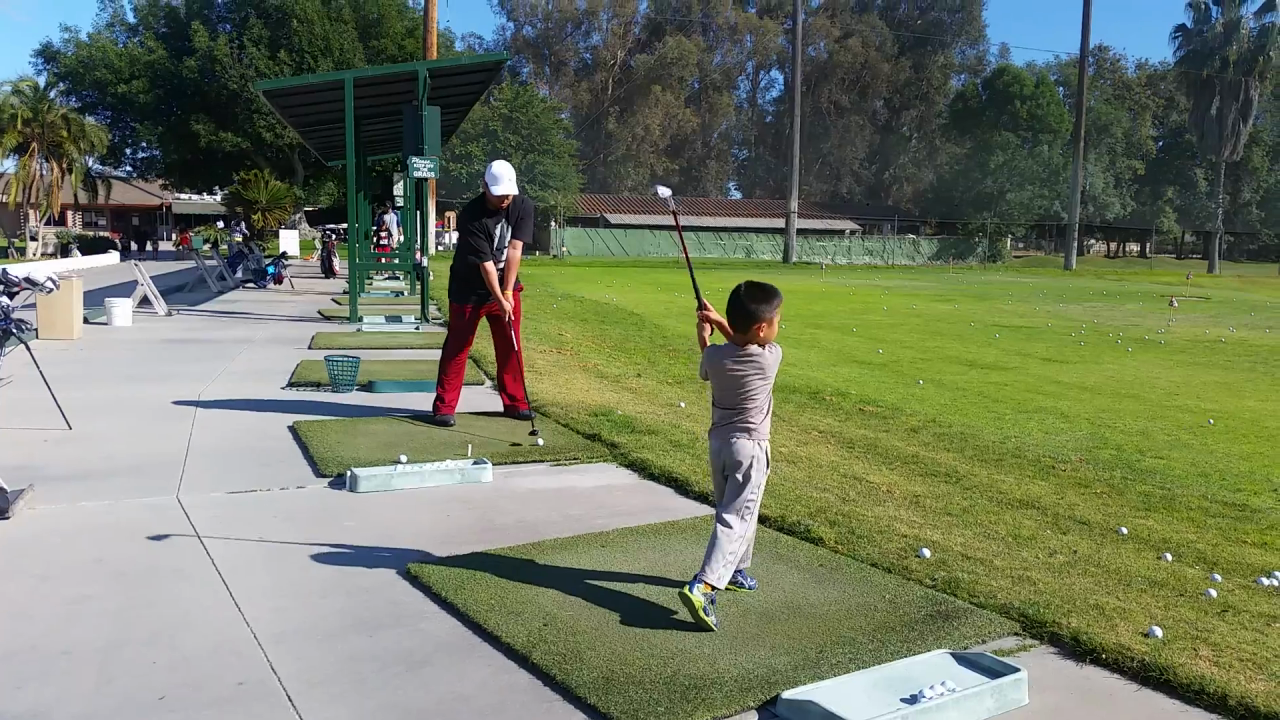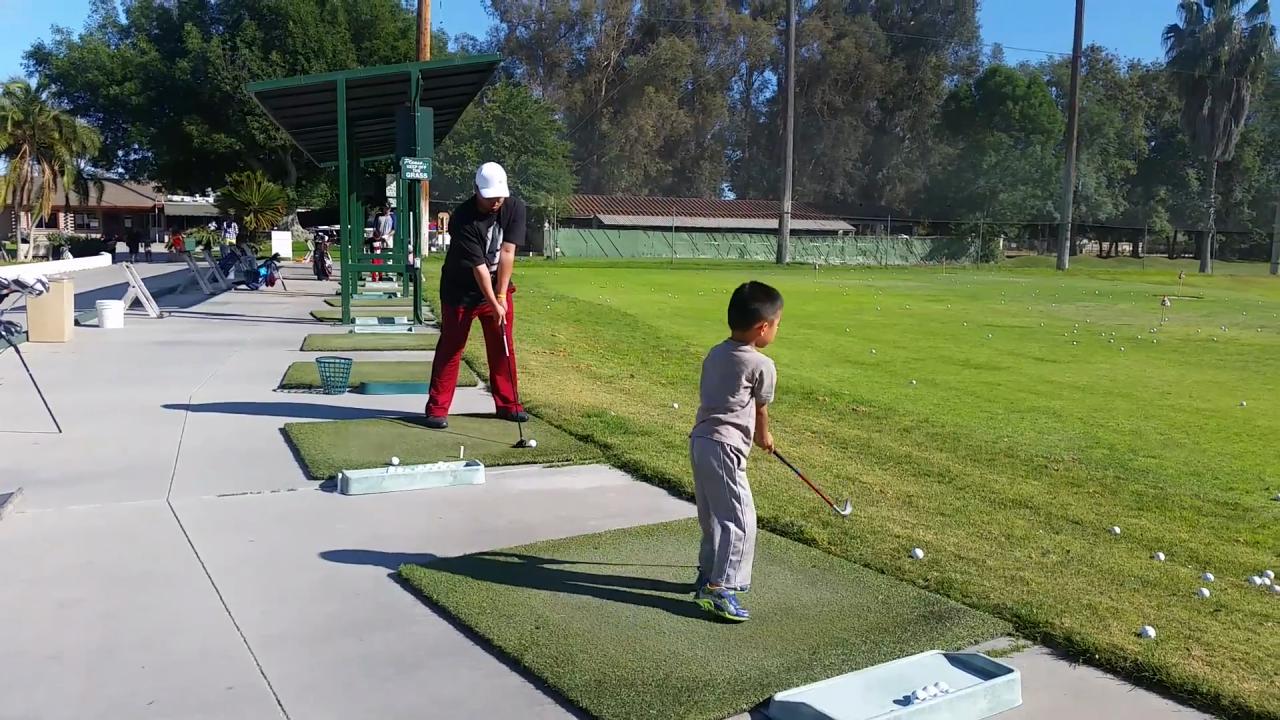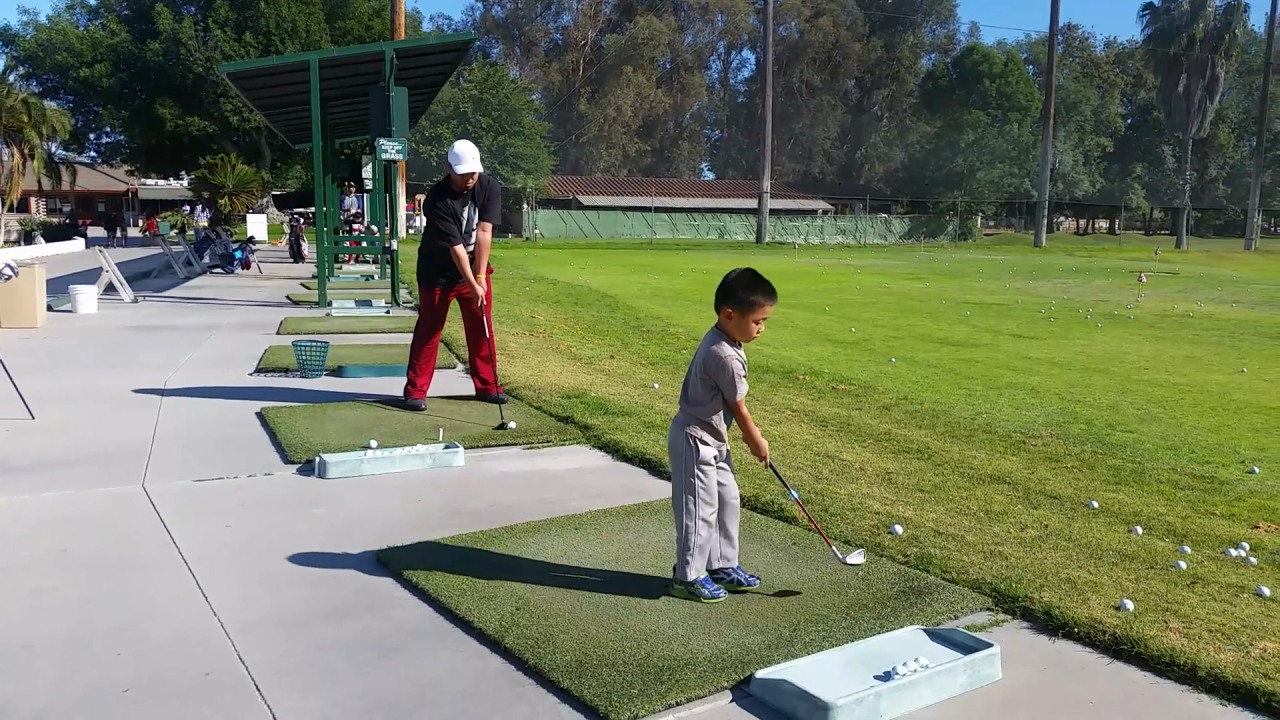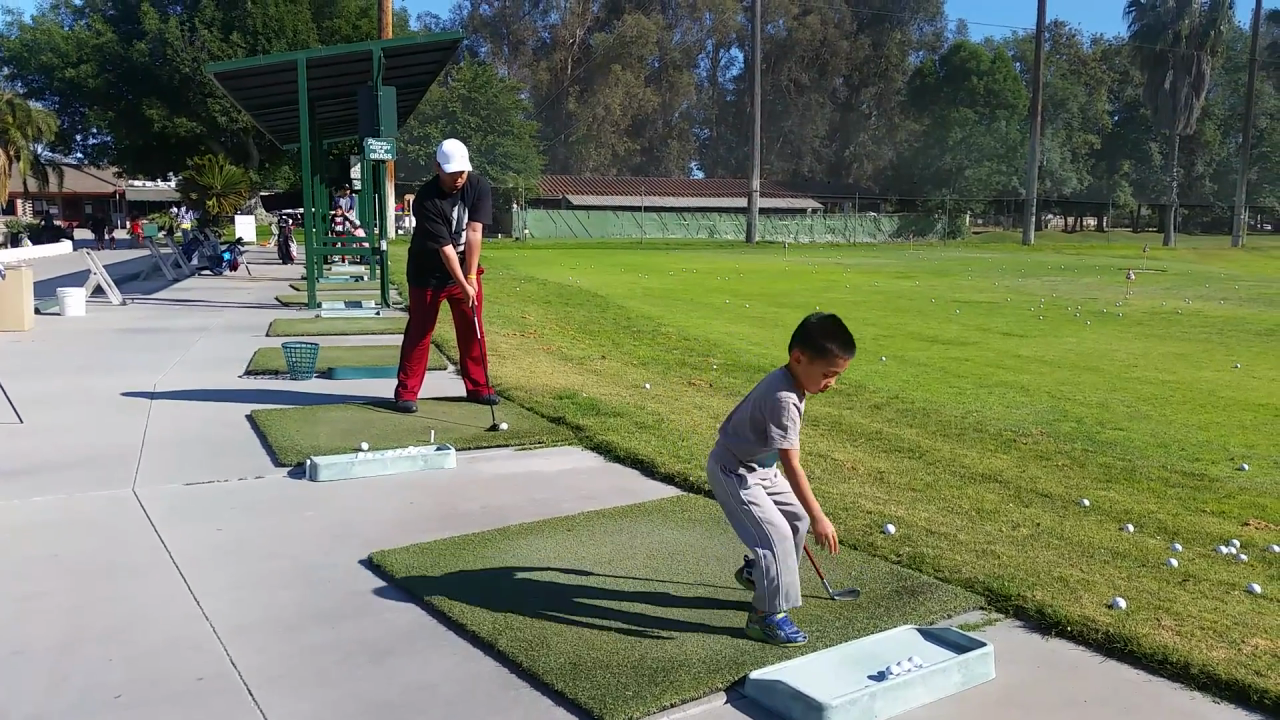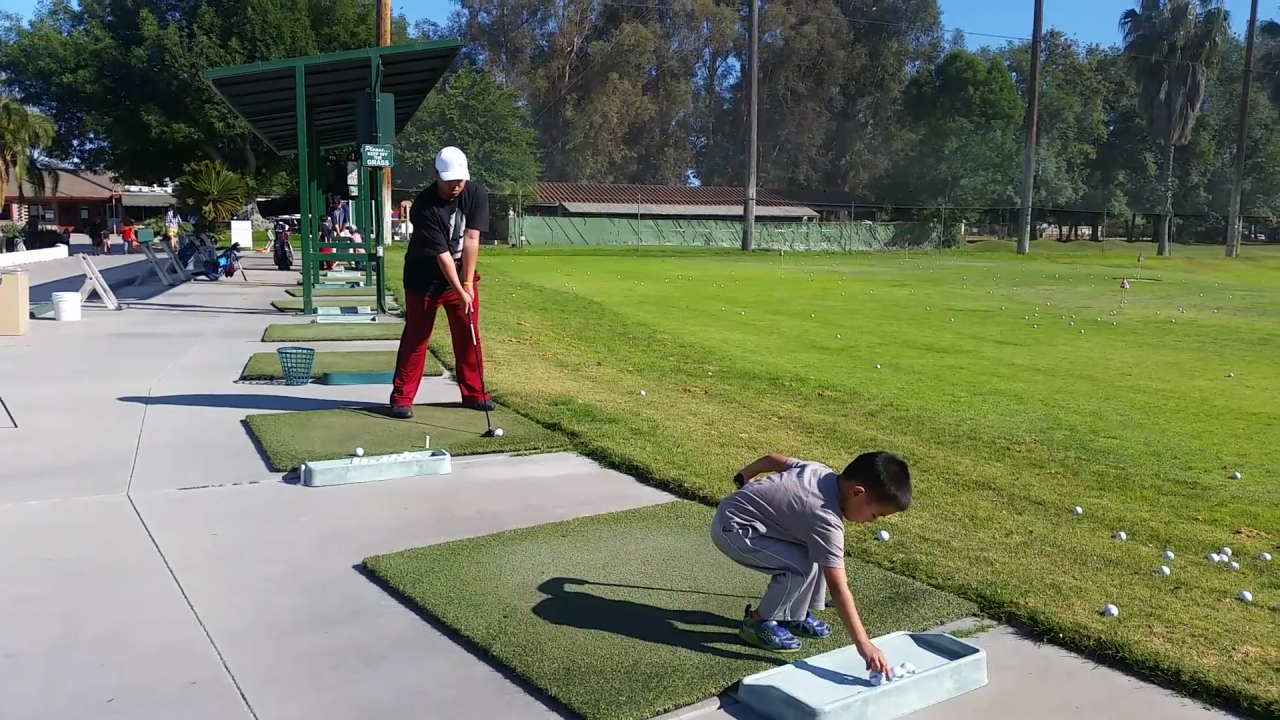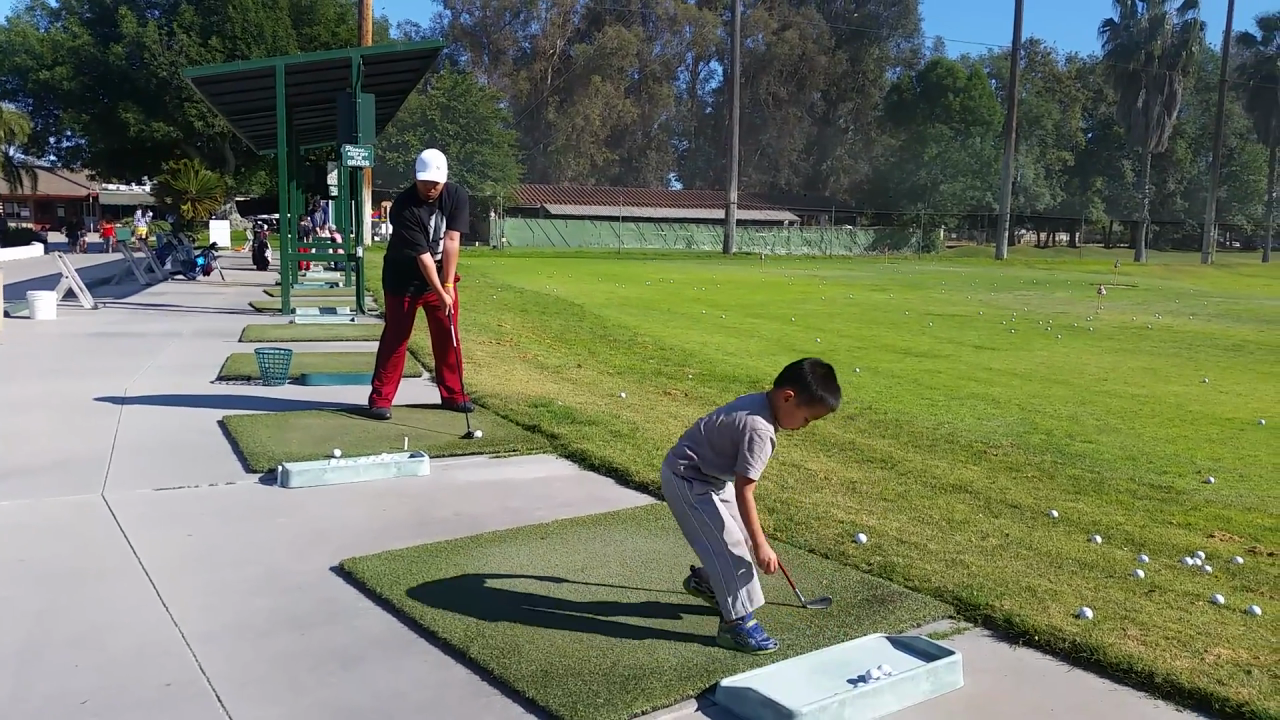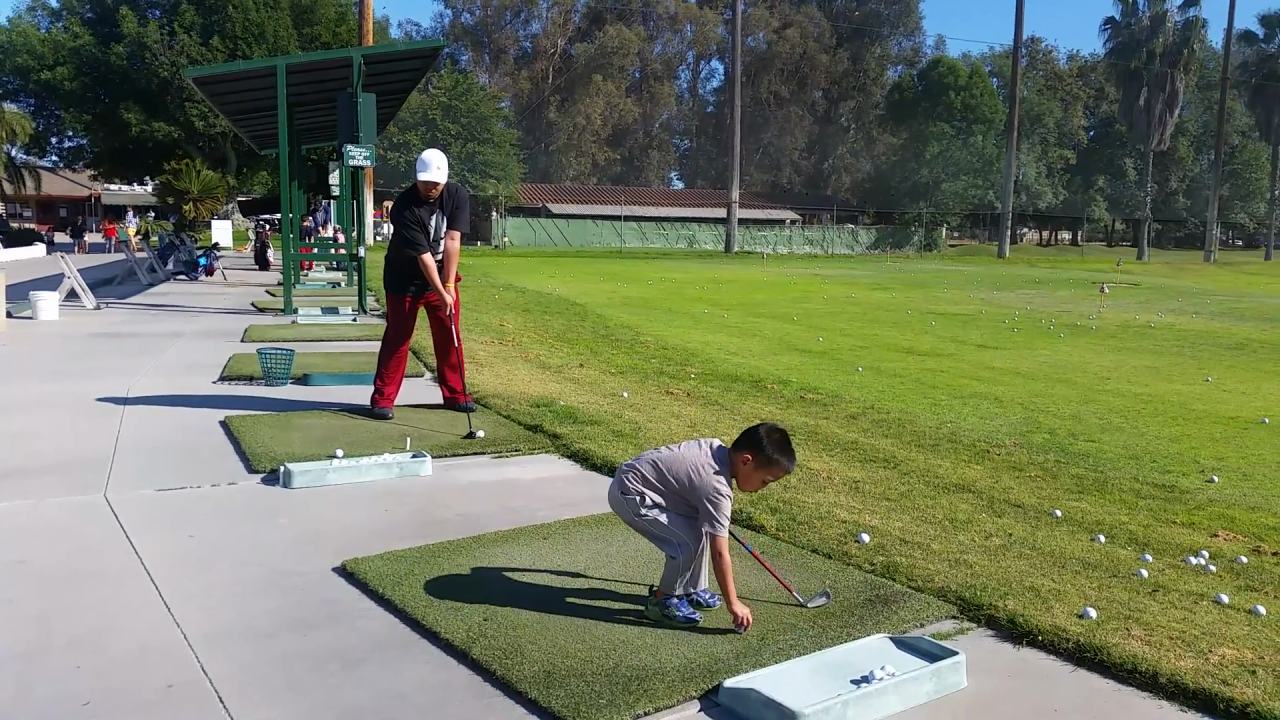
dt=0.7s
person 1, frame 1
left shoulder: (714, 357)
right shoulder: (772, 356)
left wrist: (704, 335)
right wrist: (719, 320)
left hip: (719, 443)
right hip: (750, 448)
left knee: (730, 512)
right knee: (736, 518)
left ankle: (730, 570)
right ankle: (703, 585)
person 1, frame 2
left shoulder: (715, 354)
right shoulder: (762, 366)
right elbow: (760, 412)
right wrist: (764, 438)
left hip: (703, 442)
right hip: (723, 449)
left knee: (716, 516)
right knee: (740, 520)
left ankle: (713, 574)
right ankle: (716, 587)
person 1, frame 3
left shoulder: (719, 341)
right shoulder: (727, 357)
right elbow: (737, 408)
left wrist: (751, 432)
right wrist: (756, 441)
left hip: (709, 438)
right hip: (696, 440)
left knee: (727, 500)
right knee: (699, 509)
left ankle: (722, 566)
right ankle: (688, 577)
person 1, frame 4
left shoulder: (786, 378)
right shoulder: (784, 399)
right elbow: (792, 466)
right wrist: (818, 517)
left hip: (755, 464)
right hip: (731, 472)
left knee: (797, 517)
right knee: (776, 535)
left ankle: (754, 571)
right ankle: (766, 615)
person 1, frame 5
left shoulder: (823, 472)
right shoulder: (827, 520)
left elbow: (773, 460)
right elbow: (838, 588)
left wrist: (743, 477)
right wrist: (863, 644)
left hip: (737, 509)
right hip: (733, 529)
left knee: (816, 554)
right knee: (803, 568)
left ankle: (796, 613)
right ankle: (759, 622)
person 1, frame 6
left shoulder: (758, 402)
right shoulder: (760, 430)
right elbow: (744, 493)
right wrist: (761, 546)
left hip: (706, 473)
right hip: (687, 479)
left knee: (736, 536)
right knee: (729, 545)
left ankle: (703, 580)
right ankle: (735, 624)
person 1, frame 7
left shoulder: (718, 448)
right shoulder: (717, 489)
right elbow: (720, 553)
right wrist: (733, 603)
left hip: (641, 480)
right hip: (630, 493)
left knee: (700, 528)
right knee: (688, 542)
left ankle: (691, 588)
right ankle: (663, 600)
person 2, frame 1
left shoulder: (523, 206)
right shoulder: (471, 216)
left elbow: (514, 250)
right elbow: (485, 263)
left wrist: (508, 292)
right wrist: (499, 299)
left hip: (507, 287)
right hip: (469, 290)
left knee: (510, 345)
right knee: (457, 346)
left ankle: (514, 402)
right ankle: (444, 406)
person 2, frame 2
left shoulder: (516, 208)
right shoulder: (462, 219)
left elbow: (507, 253)
right elbow: (478, 266)
left wrist: (501, 296)
right wrist: (493, 303)
left hip: (498, 287)
right hip: (461, 290)
left knee: (503, 347)
right knee: (451, 347)
left ankle: (507, 403)
right ankle: (437, 408)
person 2, frame 3
left shoulder: (490, 187)
right shoulder: (437, 199)
left elbow: (484, 233)
right elbow: (455, 246)
left wrist: (481, 277)
right wrist: (472, 284)
left hip: (476, 268)
right hip: (438, 272)
left knee: (481, 327)
right knee: (429, 330)
left ankle: (486, 385)
right ankle: (415, 390)
person 2, frame 4
left shoulder: (479, 187)
right shoulder: (426, 199)
left elbow: (474, 232)
right elbow: (444, 246)
left wrist: (471, 276)
right wrist: (463, 284)
left hip: (465, 269)
right hip: (428, 273)
left knee: (472, 328)
right knee: (419, 331)
left ankle: (477, 386)
right ankle: (406, 391)
person 2, frame 5
left shoulder: (477, 194)
right shoulder: (423, 206)
left elbow: (471, 240)
right elbow: (441, 254)
left wrist: (468, 284)
right wrist: (459, 291)
left hip: (463, 275)
right hip: (424, 279)
left knee: (468, 334)
right knee: (416, 337)
left ankle: (473, 392)
right ankle: (401, 397)
person 2, frame 6
left shoulder: (457, 196)
right shoulder: (403, 207)
left elbow: (451, 241)
right elbow: (422, 255)
left wrist: (448, 285)
right wrist: (440, 293)
left hip: (442, 277)
right hip: (404, 280)
left knee: (448, 335)
right knee: (395, 338)
left ankle: (452, 393)
right ankle: (380, 398)
person 2, frame 7
left shoulder: (458, 195)
right shoulder: (404, 207)
left elbow: (452, 241)
right elbow: (422, 254)
left wrist: (449, 285)
right wrist: (440, 292)
left hip: (443, 276)
right hip: (404, 280)
left knee: (449, 335)
right knee: (397, 338)
left ankle: (454, 393)
right ankle: (382, 398)
